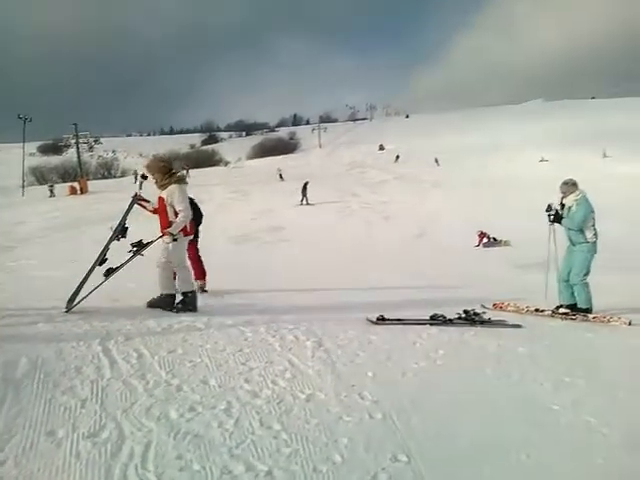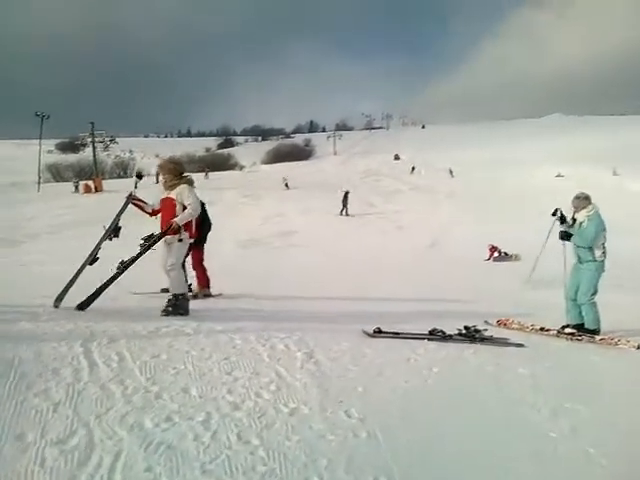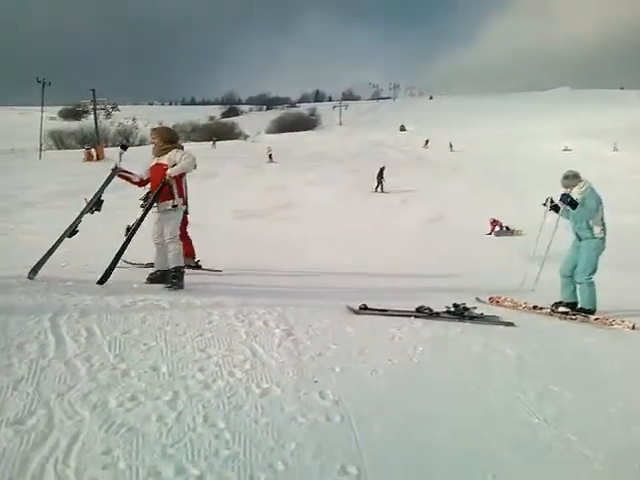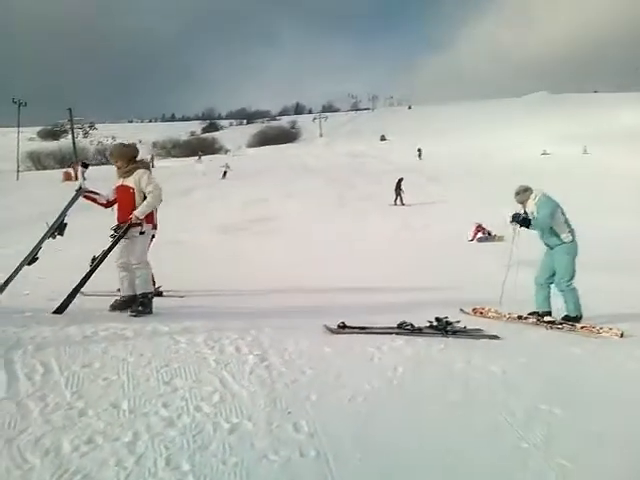
dt=0.5s
person 1, frame 1
left shoulder: (176, 188)
right shoulder: (166, 187)
left elbow: (185, 214)
right elbow: (158, 209)
left wrist: (173, 230)
right wrist: (141, 201)
left hip: (178, 233)
right hip: (169, 233)
left knee: (178, 264)
right knee: (163, 263)
left ankle: (189, 298)
right ankle: (167, 296)
person 1, frame 2
left shoulder: (184, 188)
right shoulder: (167, 192)
left elbow: (194, 208)
right elbow: (153, 210)
left wrist: (179, 220)
right wrist: (136, 201)
left hip: (182, 235)
right hip: (168, 236)
left knee: (173, 265)
right knee: (169, 266)
left ankle: (180, 301)
right ankle: (177, 299)
person 1, frame 3
left shoulder: (175, 153)
right shoulder: (155, 159)
left elbow: (191, 160)
right elbow: (141, 180)
left wrist: (173, 171)
right wrist: (122, 173)
left hip: (174, 203)
right hip: (159, 204)
left knee: (171, 237)
right knee: (158, 238)
left ankle: (176, 273)
right ankle: (161, 271)
person 1, frame 4
left shoulder: (142, 174)
right shoulder: (122, 178)
left elbow: (156, 195)
right elbow: (108, 201)
left wrist: (139, 214)
right wrist: (87, 194)
left hip: (142, 226)
left knee: (138, 261)
right knee: (122, 262)
left ankle: (145, 300)
right ankle: (129, 297)
person 2, frame 1
left shoulder: (583, 204)
right shoulder: (571, 203)
left elbow: (576, 224)
right elbow: (567, 221)
left wrist: (559, 219)
right wrist: (556, 214)
left hip: (585, 246)
right hip: (573, 245)
left knee: (577, 278)
right knee: (564, 275)
left ankle: (585, 306)
right ankle: (569, 303)
person 2, frame 2
left shoulder: (595, 220)
right shoulder: (582, 218)
left elbow: (586, 240)
right elbow: (576, 235)
left wrist: (569, 236)
right wrist: (563, 221)
left hip: (593, 264)
right hip: (580, 262)
left knee: (585, 297)
right knee: (571, 294)
left ankle: (592, 327)
right ankle: (576, 323)
person 2, frame 3
left shoulder: (590, 195)
right shoulder: (577, 195)
left elbow: (586, 214)
right elbow: (570, 215)
left wrist: (573, 204)
right wrist: (555, 207)
left hip: (592, 241)
right hip: (580, 239)
left knee: (583, 276)
right knee: (566, 270)
left ankle: (588, 307)
right ankle: (570, 301)
person 2, frame 4
left shoulder: (545, 203)
right shoulder: (535, 205)
left elbow: (544, 222)
right elbow: (539, 225)
left wrist: (526, 222)
right wrist: (522, 220)
left hip: (565, 246)
right hip: (553, 247)
left knee: (564, 283)
right knee: (541, 279)
left ankle: (575, 314)
right ankle: (543, 310)
